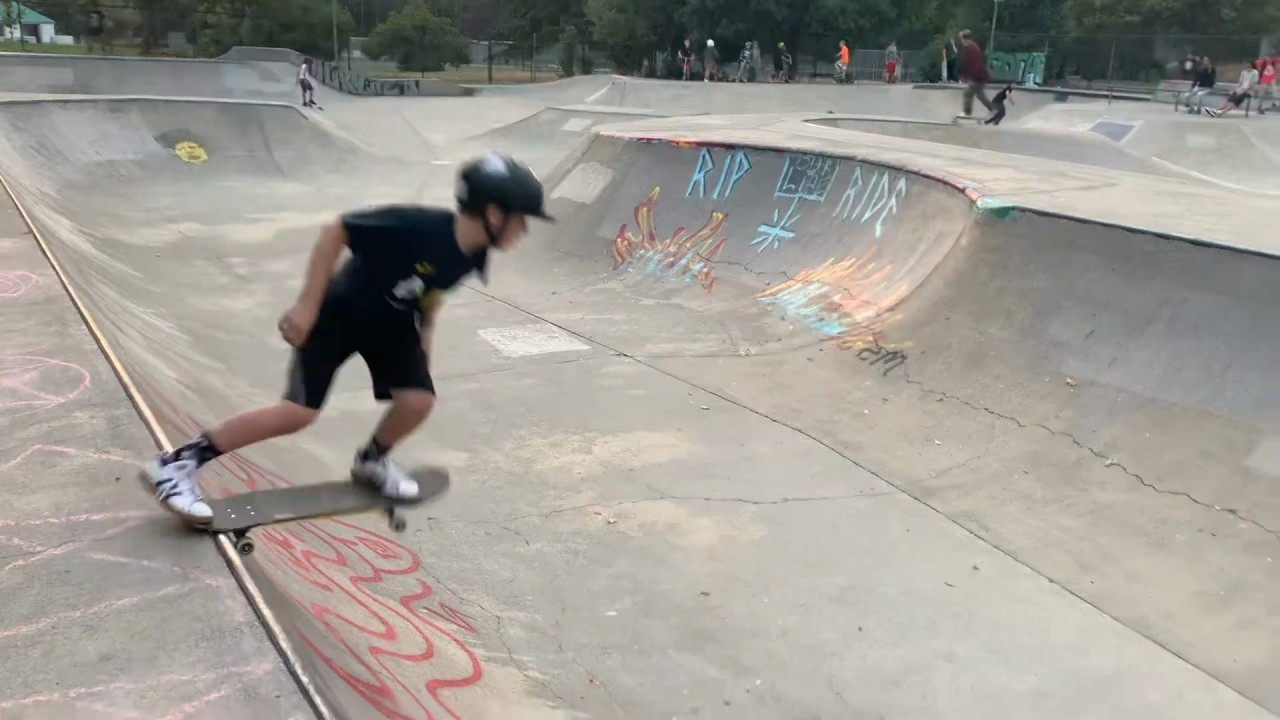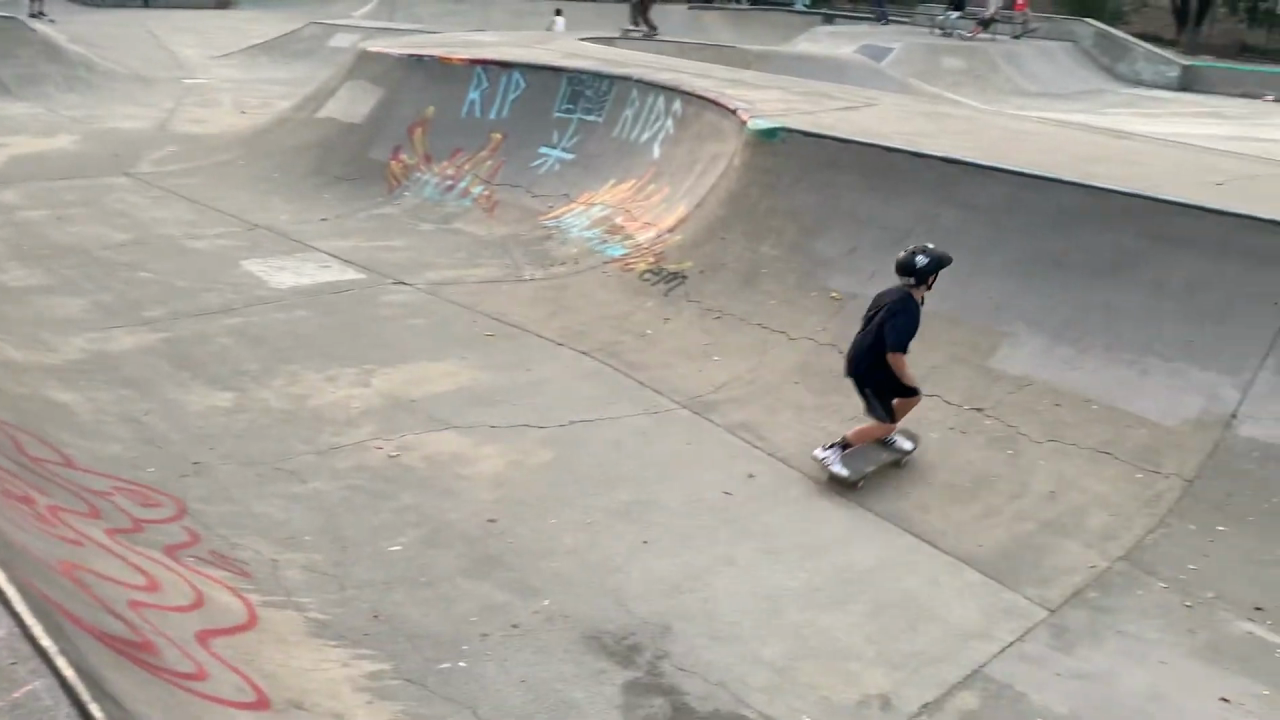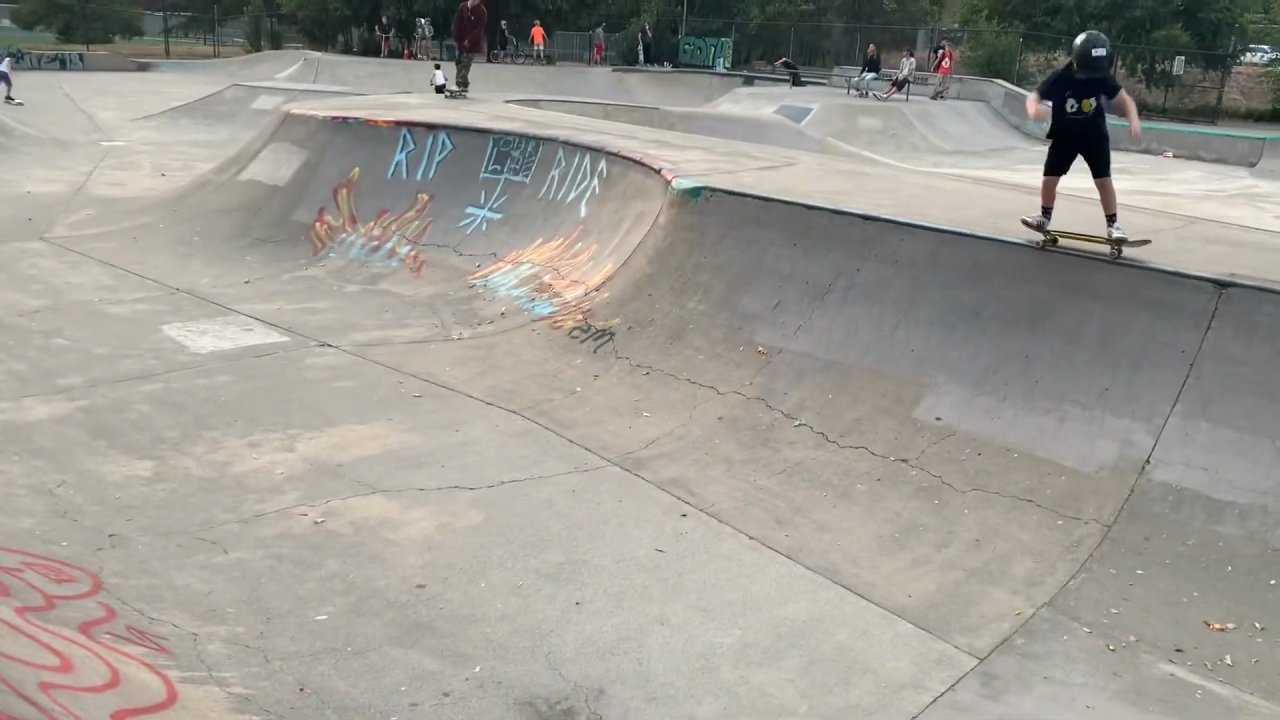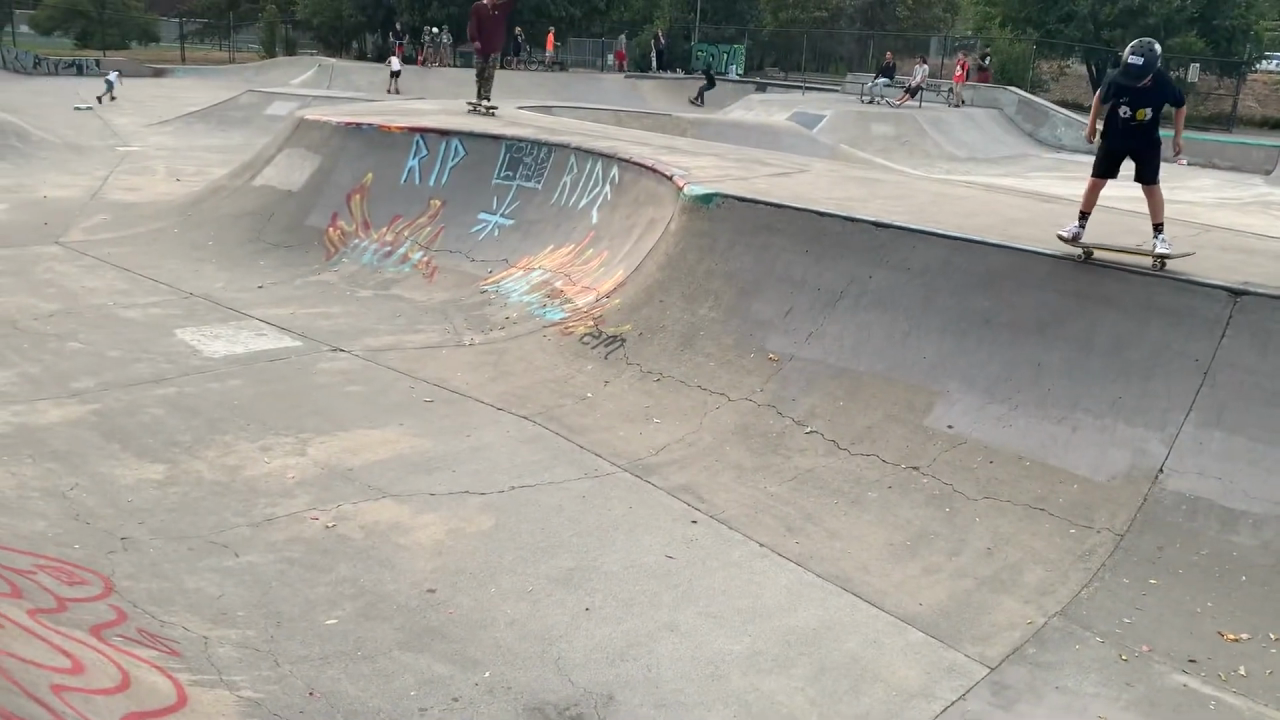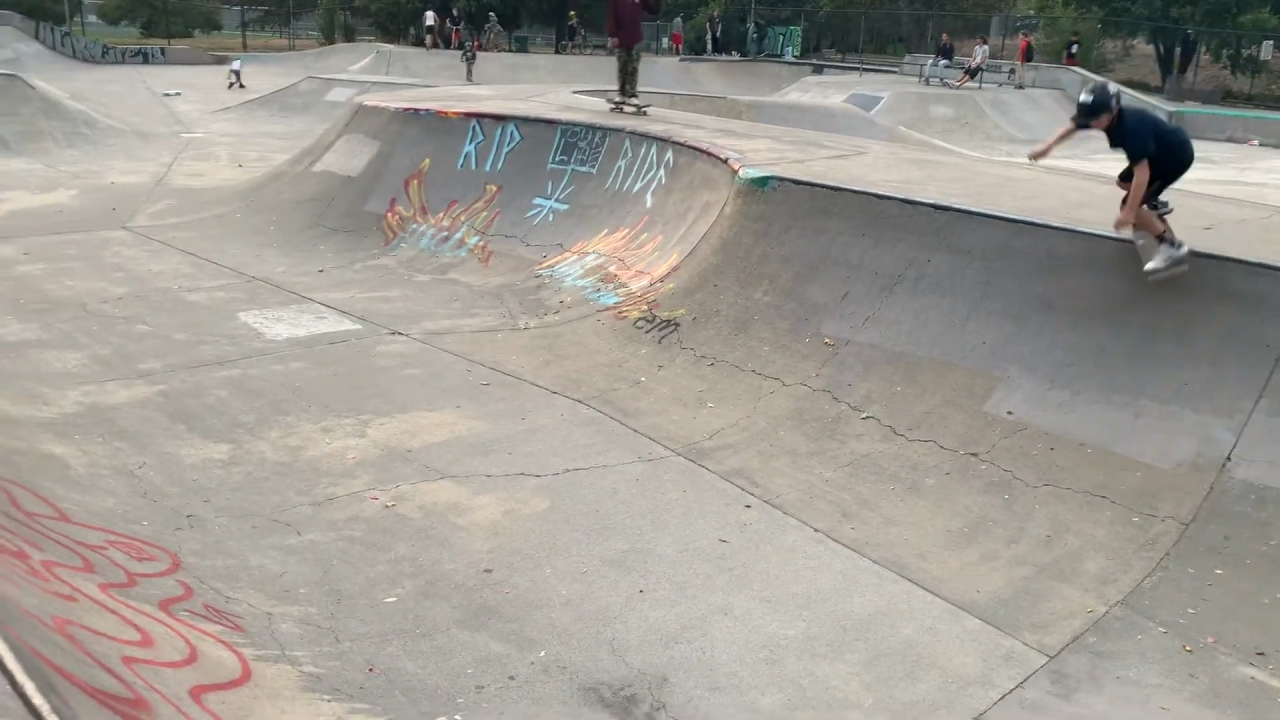
dt=1s
person 1, frame 1
left shoulder: (472, 255)
right shoulder: (417, 227)
right elbow: (337, 234)
left wrist: (425, 333)
right wrist: (306, 305)
left hip: (390, 324)
right hip: (340, 314)
left knee: (418, 402)
right knee: (298, 413)
left ankle: (373, 460)
right ankle: (182, 463)
person 1, frame 2
left shoulder: (892, 294)
right shoulder: (907, 314)
left elbow: (875, 310)
right elbow: (895, 355)
right wrist: (909, 382)
left hip: (870, 357)
right hip: (868, 371)
left knee: (912, 397)
right knee: (886, 424)
left ankle: (887, 434)
right ankle: (831, 451)
person 1, frame 3
left shoulder: (1102, 76)
right shoulder: (1059, 78)
left elbow: (1123, 99)
right elbow: (1034, 98)
left wrist: (1134, 121)
right wrist: (1034, 111)
left hip: (1094, 134)
right hip: (1064, 134)
left knee: (1103, 180)
right knee: (1049, 178)
left ankle: (1113, 225)
right ankle: (1045, 217)
person 1, frame 4
left shoulder: (1164, 84)
right shoulder: (1115, 79)
left elbow: (1181, 106)
right elbow: (1100, 98)
left wrist: (1178, 136)
right wrist: (1091, 124)
left hip: (1147, 141)
right hip: (1113, 137)
left knee: (1151, 186)
right knee: (1096, 181)
left ankle: (1159, 235)
right ankle: (1080, 225)
person 1, frame 5
left shoulder: (1131, 129)
right shoulder: (1104, 114)
left elbow: (1142, 172)
right elbow: (1075, 126)
left wrist: (1129, 212)
right wrist: (1047, 146)
left hip: (1177, 158)
right hip: (1159, 154)
left knee: (1130, 208)
right knee: (1125, 183)
left ankle: (1171, 247)
right ankle: (1155, 206)
